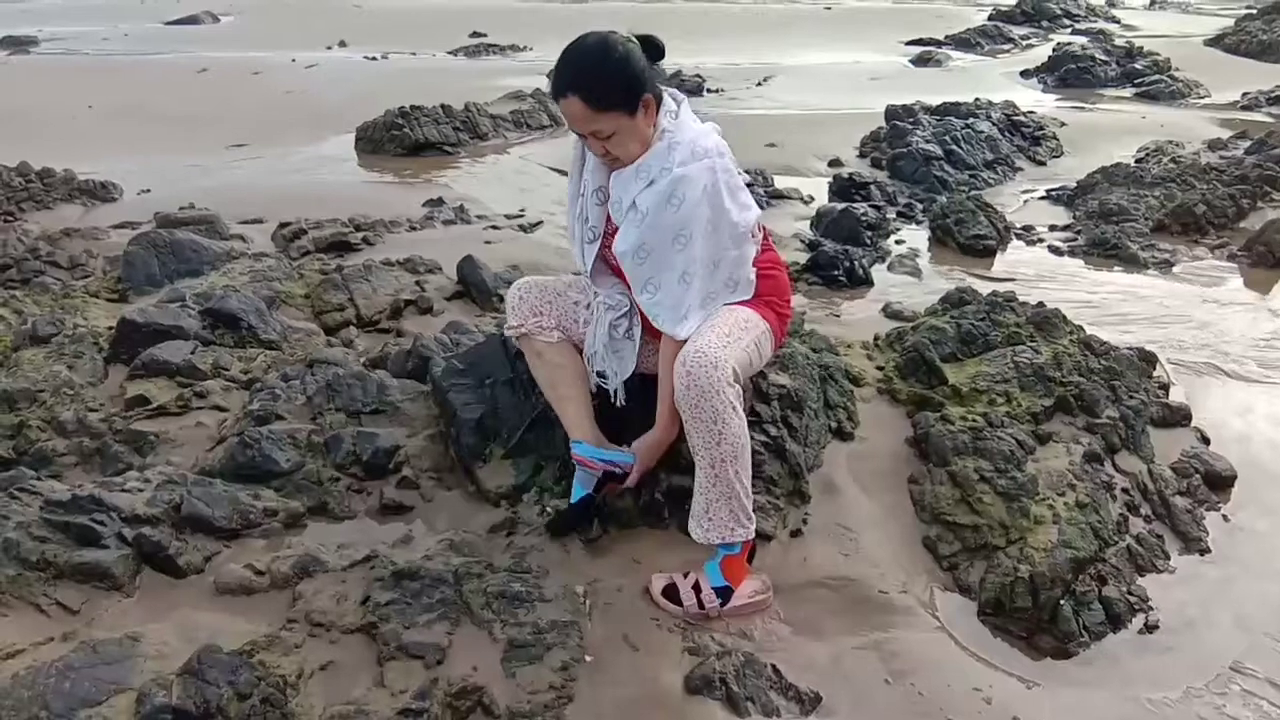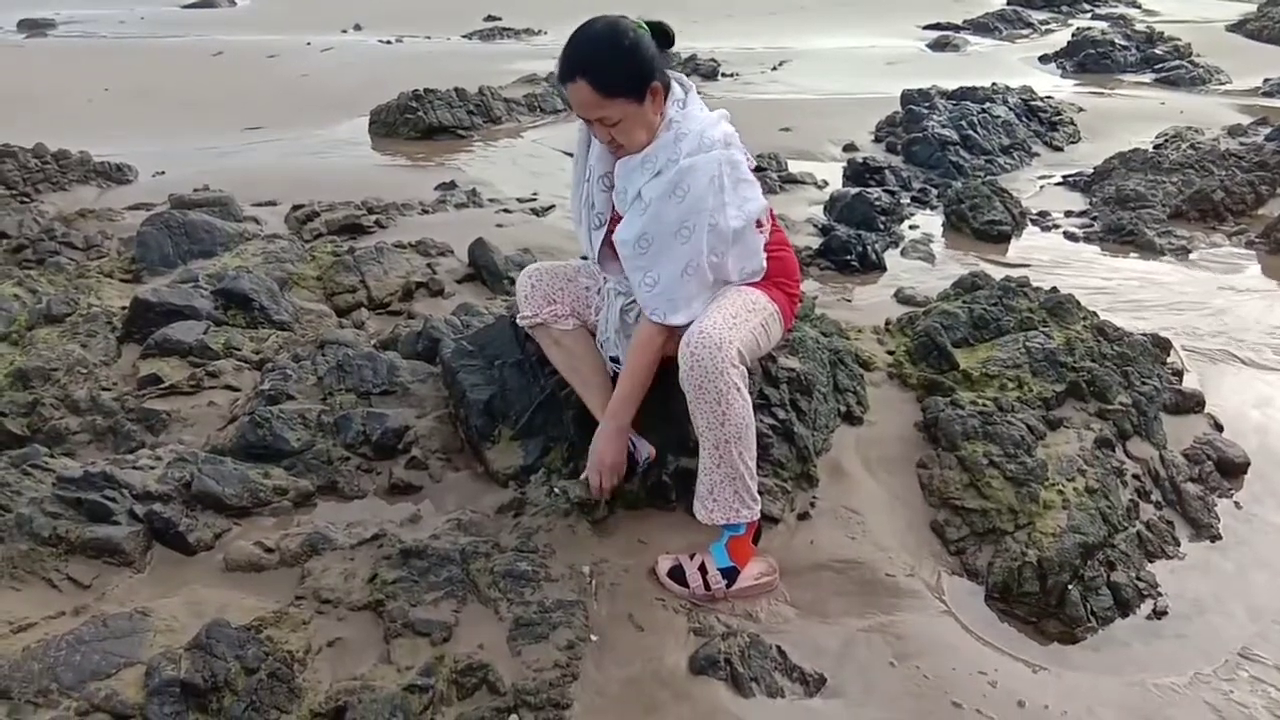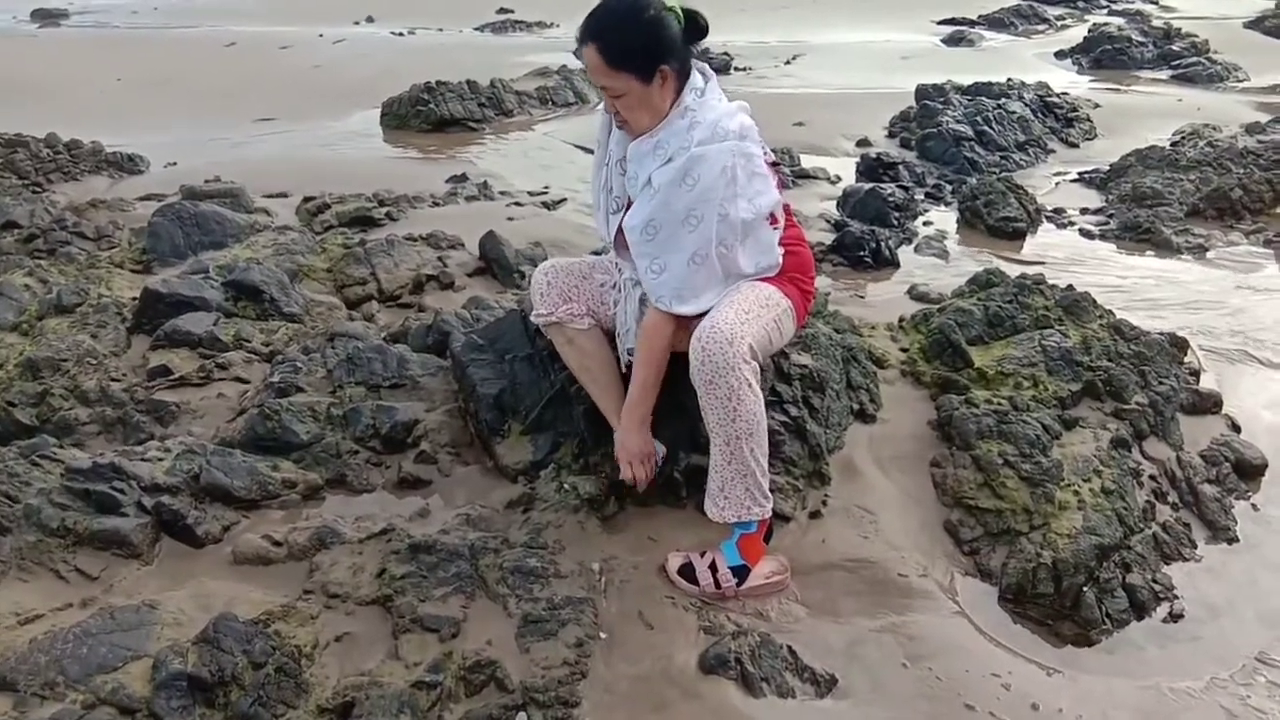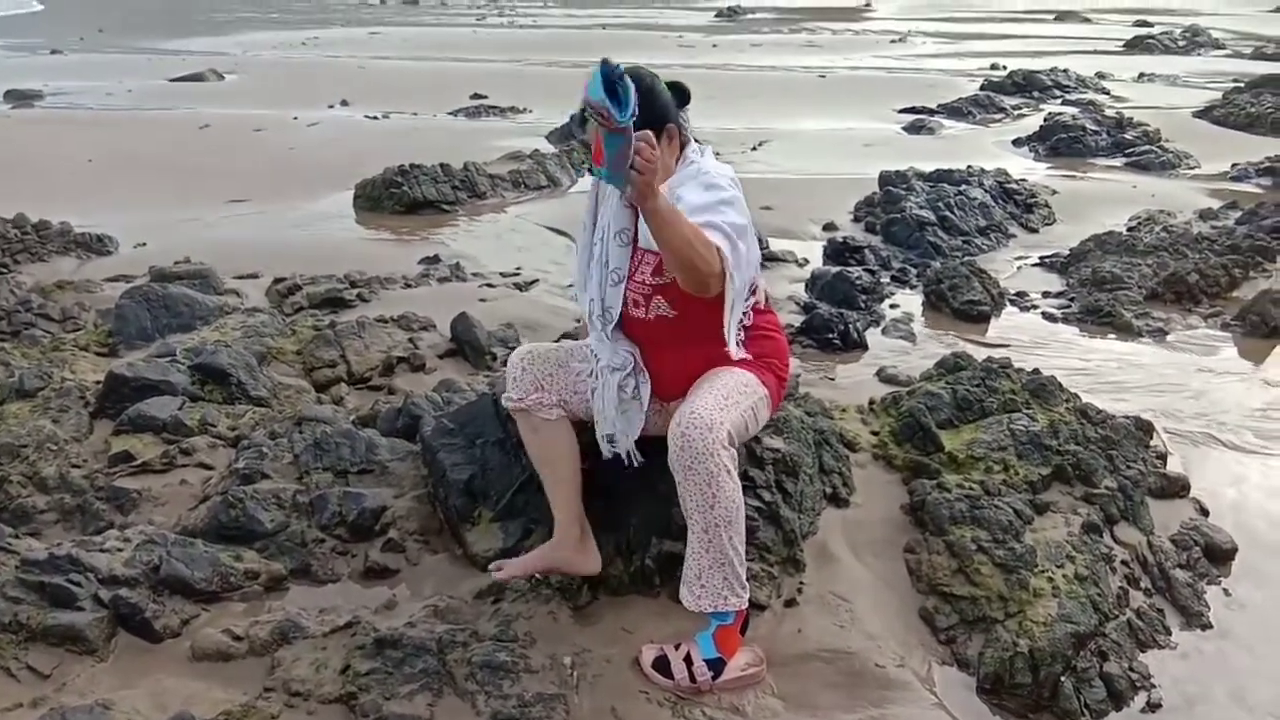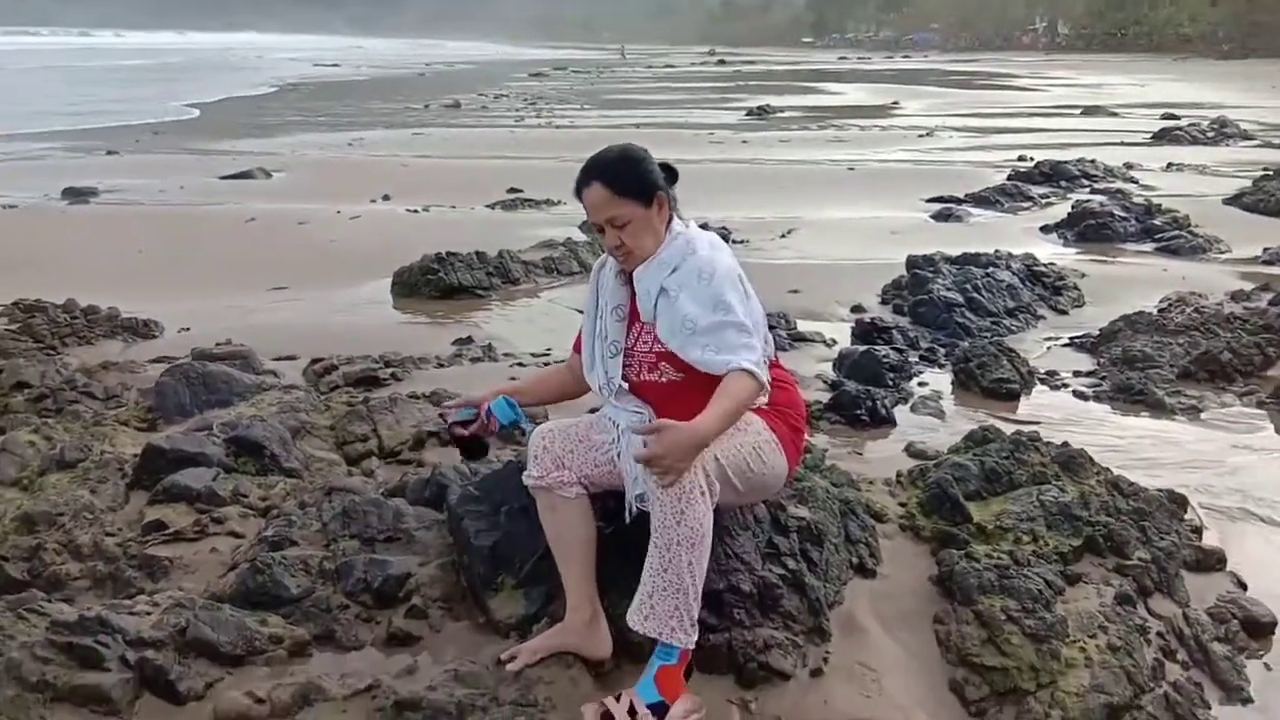
dt=1s
person 1, frame 1
left shoulder: (691, 174)
right shoulder: (606, 139)
left elbow: (680, 314)
right elbow: (599, 244)
left wrist: (663, 431)
right wrist: (571, 333)
left hip: (737, 298)
right hip: (643, 296)
left knee: (702, 367)
right knee: (528, 302)
left ankle: (734, 557)
right ankle: (592, 454)
person 1, frame 2
left shoulder: (697, 163)
right shoulder: (612, 126)
left elbow: (663, 312)
right elbow: (610, 236)
left wrist: (612, 429)
left hip: (747, 280)
right hip: (646, 277)
left knee: (705, 346)
right knee: (538, 288)
left ankle: (739, 539)
right ankle: (628, 447)
person 1, frame 3
left shoulder: (709, 150)
right shoulder: (644, 111)
left elbow: (672, 299)
right elbow: (644, 251)
left wrist: (636, 422)
left hip: (760, 276)
right hip: (667, 270)
left knee: (717, 342)
right knee: (552, 285)
left ankle: (750, 536)
right ankle: (634, 445)
person 1, frame 4
left shoulder: (711, 191)
right shoulder: (613, 189)
left elbow: (707, 279)
right elbow: (604, 287)
left wrist: (653, 198)
left hip: (732, 363)
right hip: (641, 362)
left knee: (698, 428)
right knee: (529, 368)
left ankle: (726, 629)
right ankle: (572, 540)
person 1, frame 5
left shoulder: (701, 265)
right shoulder: (611, 275)
left elbow: (747, 370)
right elbow: (583, 369)
left wrist: (696, 435)
right wrist: (505, 395)
left hip: (754, 426)
right hip: (658, 423)
left knee: (681, 468)
right knee: (550, 448)
left ankle: (669, 672)
right ankle: (584, 621)
